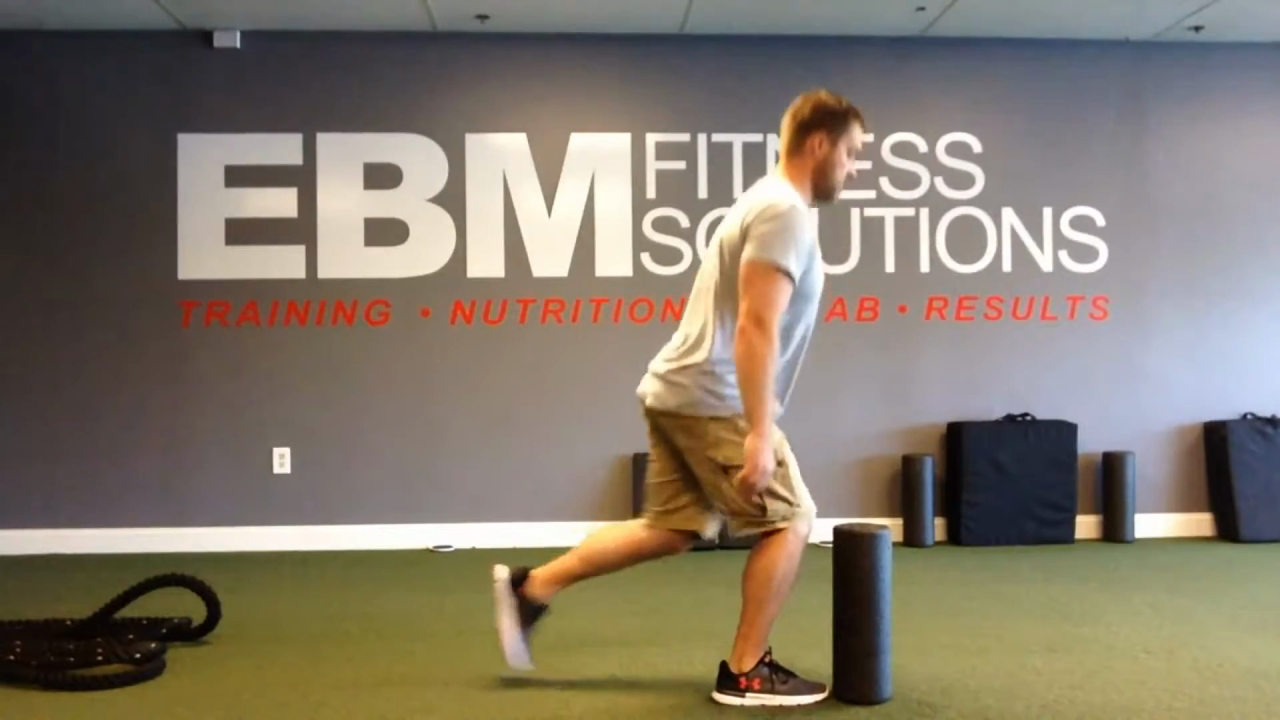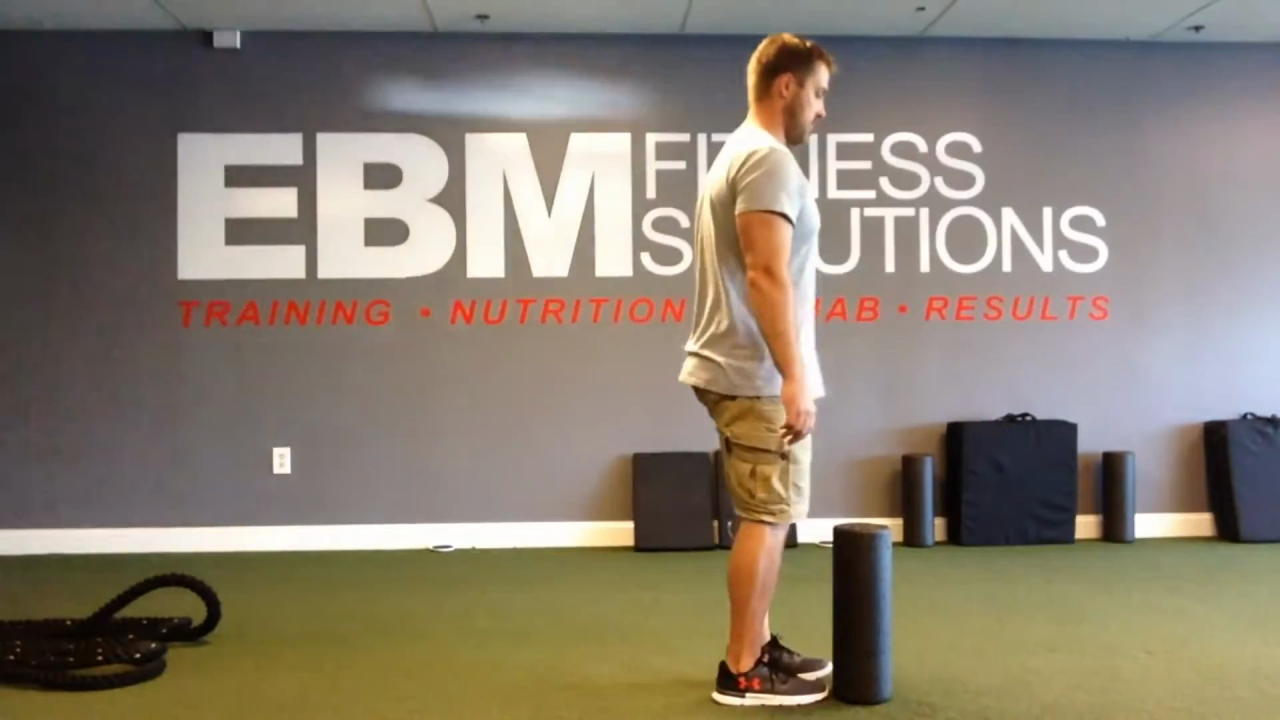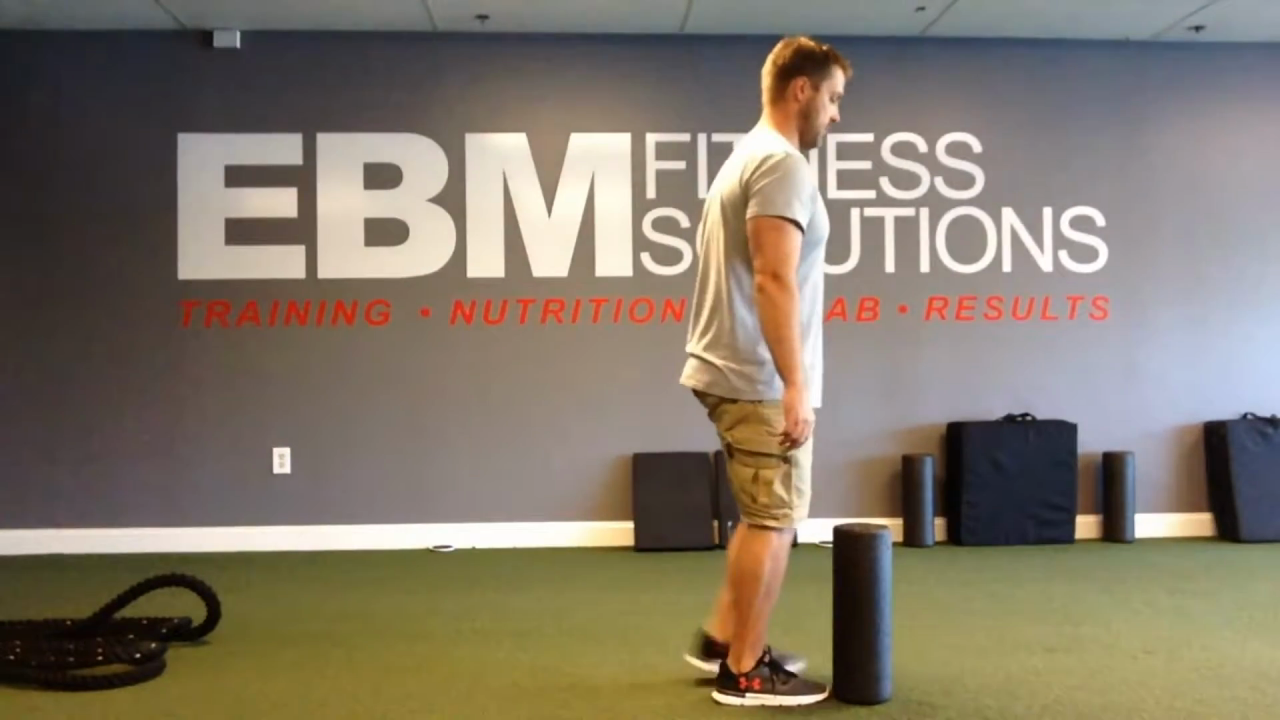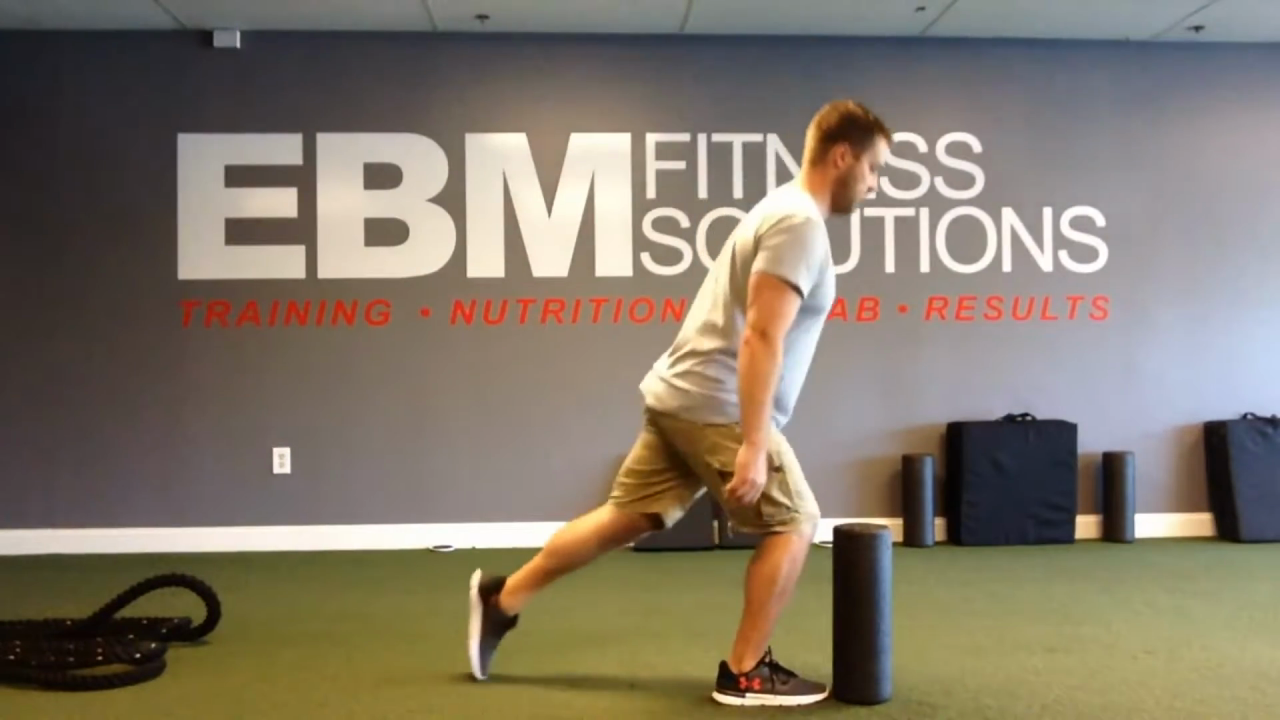
dt=0.5s
person 1, frame 1
left shoulder: (768, 202)
right shoulder: (786, 213)
right elbow: (757, 327)
left wrist: (753, 421)
right wrist: (759, 433)
left hip: (679, 390)
right hip: (709, 396)
left knee: (667, 531)
right knee: (787, 521)
left ankle: (530, 589)
right ankle: (746, 672)
person 1, frame 2
left shoulder: (739, 154)
right shoulder: (768, 157)
right elbow: (767, 276)
right wrist: (795, 379)
left hip: (734, 368)
right hip: (757, 376)
left knee: (763, 515)
right knee: (769, 517)
left ankle: (758, 647)
right ankle: (743, 671)
person 1, frame 3
left shoulder: (749, 156)
right shoulder: (781, 163)
right elbow: (774, 282)
right wrist: (794, 387)
left hip: (735, 372)
right hip: (758, 380)
left knee: (764, 518)
right knee: (772, 521)
left ankle: (721, 638)
right ankle: (744, 671)
person 1, frame 4
left shoulder: (785, 210)
right shoulder: (799, 225)
right elbow: (762, 338)
left wrist: (751, 434)
right wrist: (754, 447)
left hip: (682, 392)
right hip: (712, 401)
left knee: (624, 518)
right knee: (791, 522)
left ankle: (499, 601)
right ankle: (745, 673)
